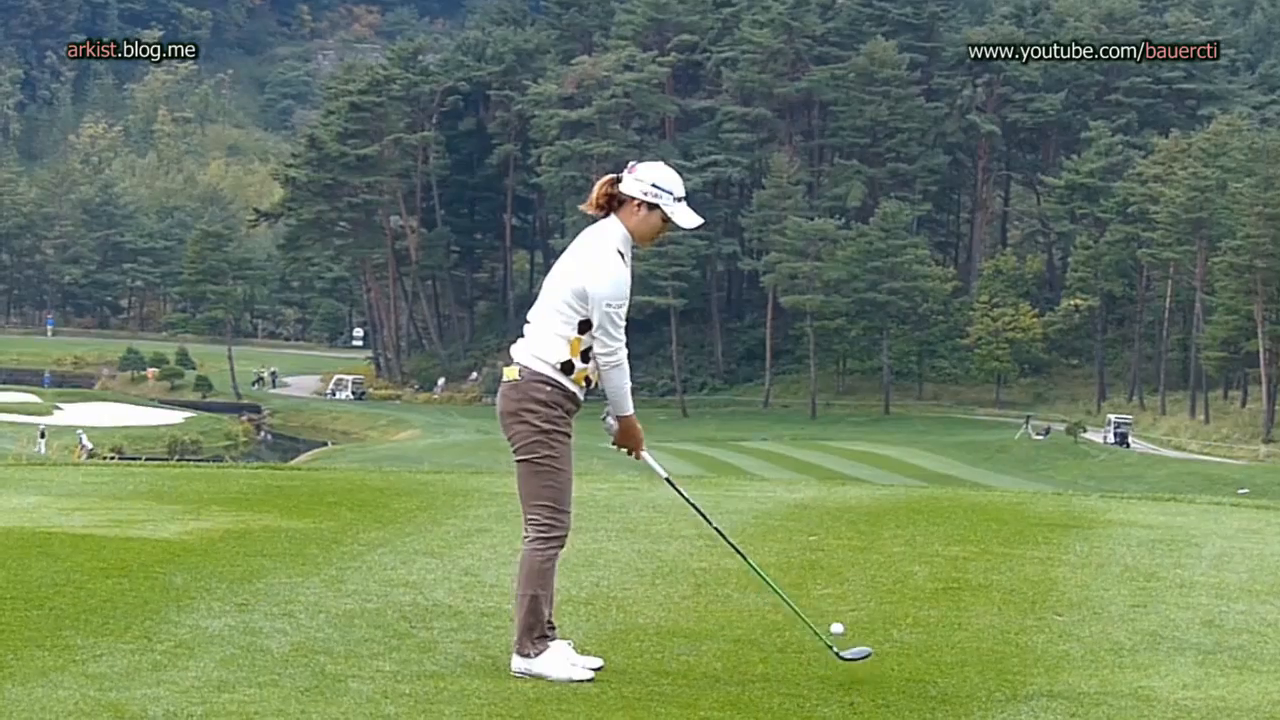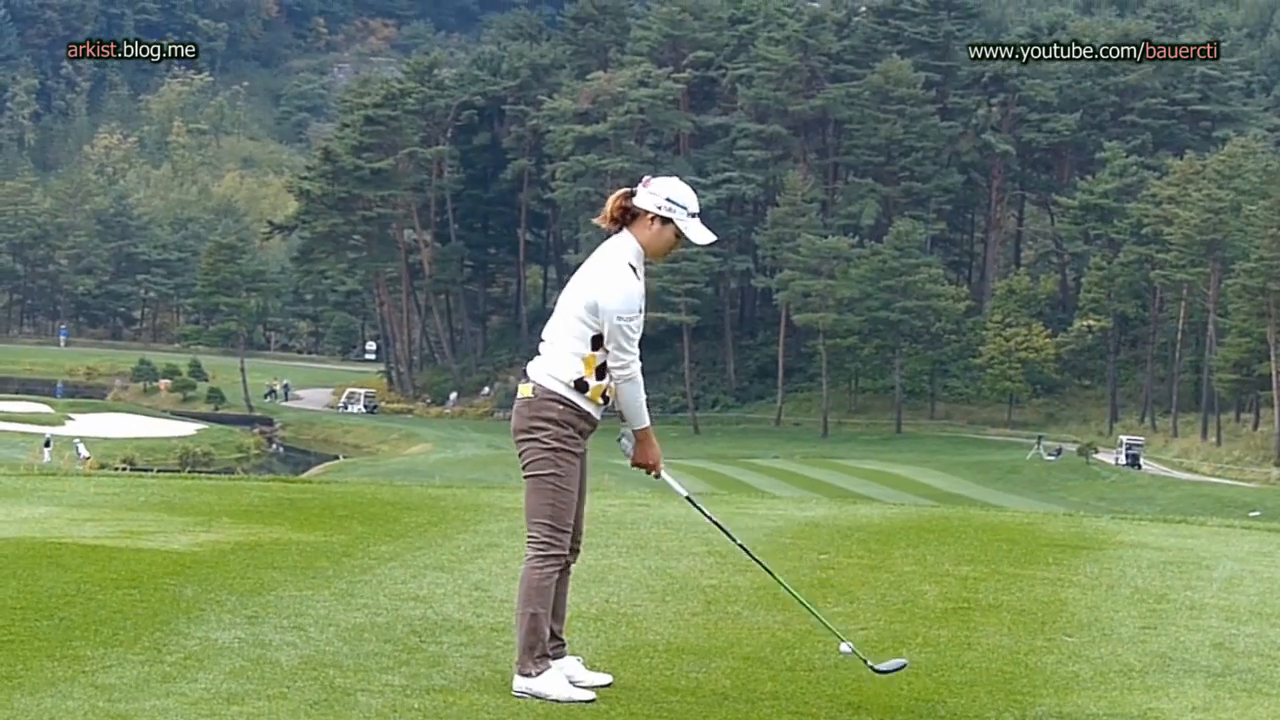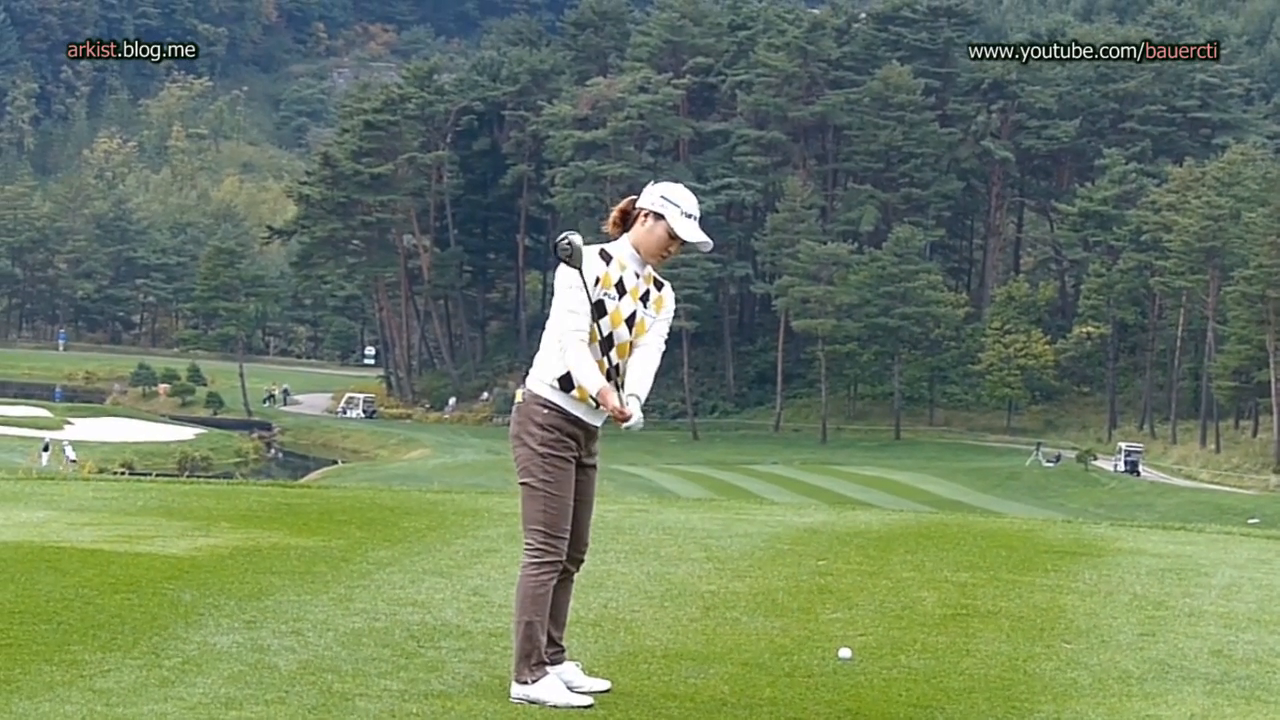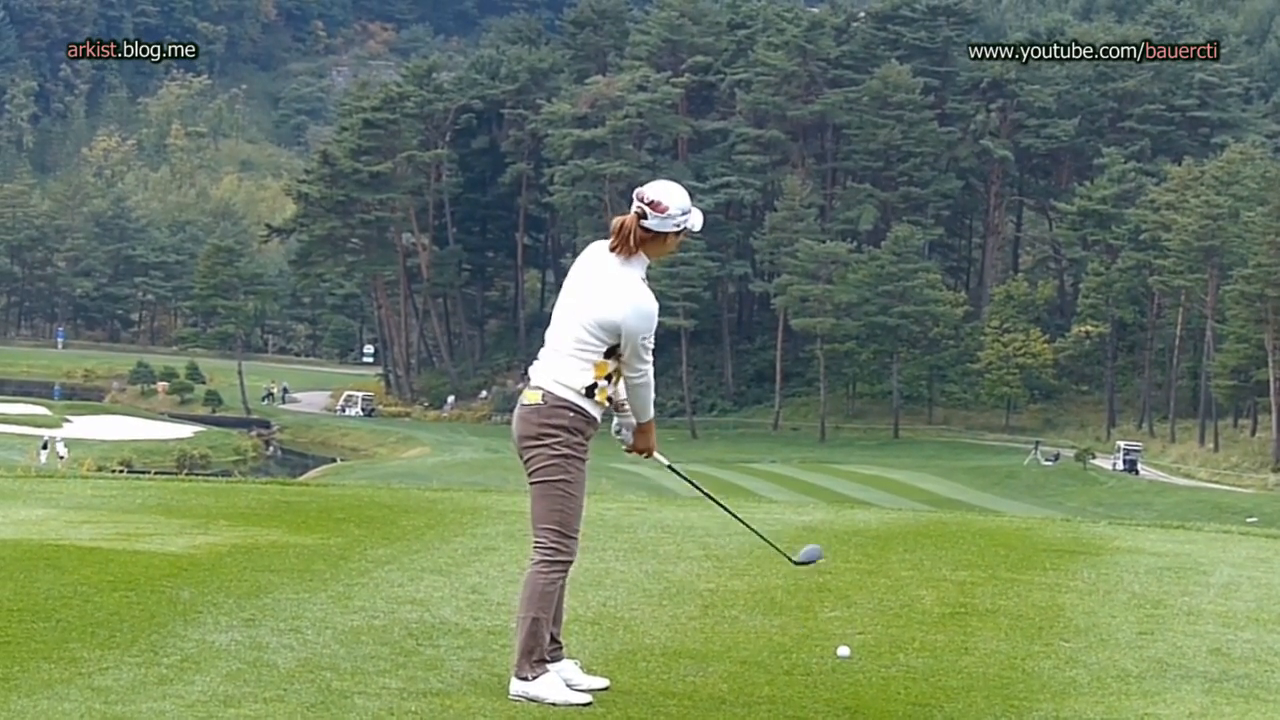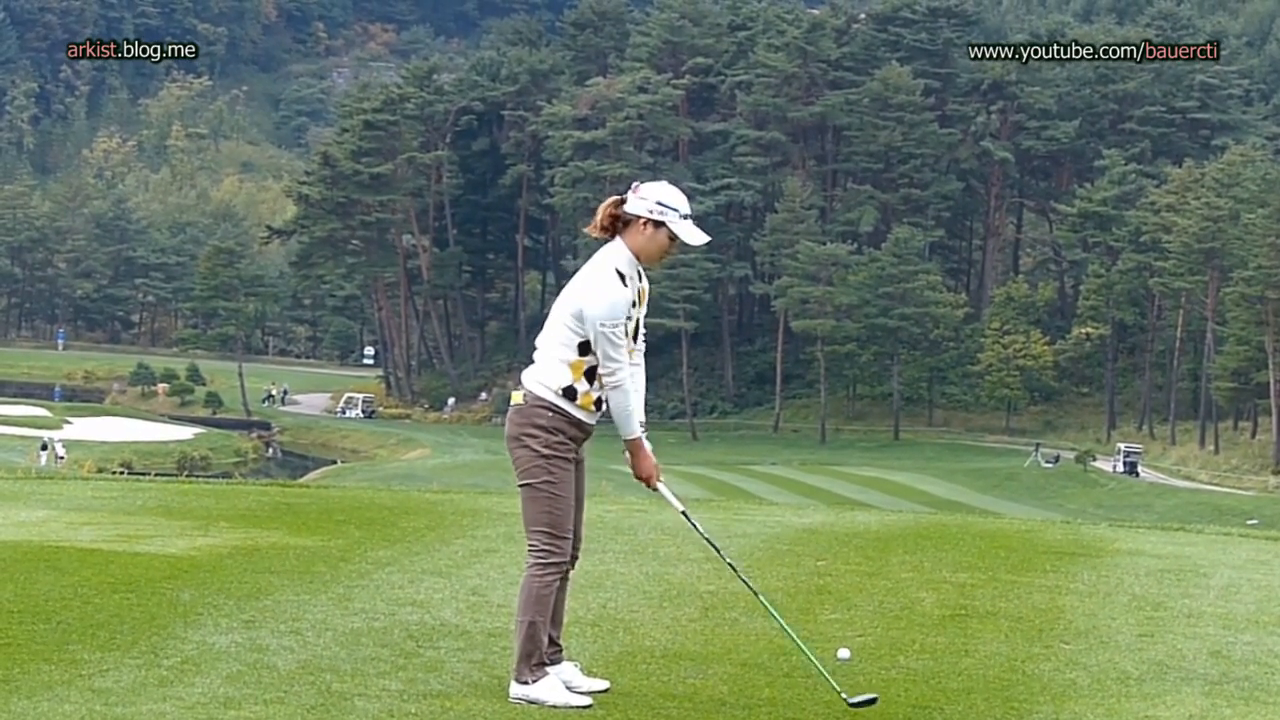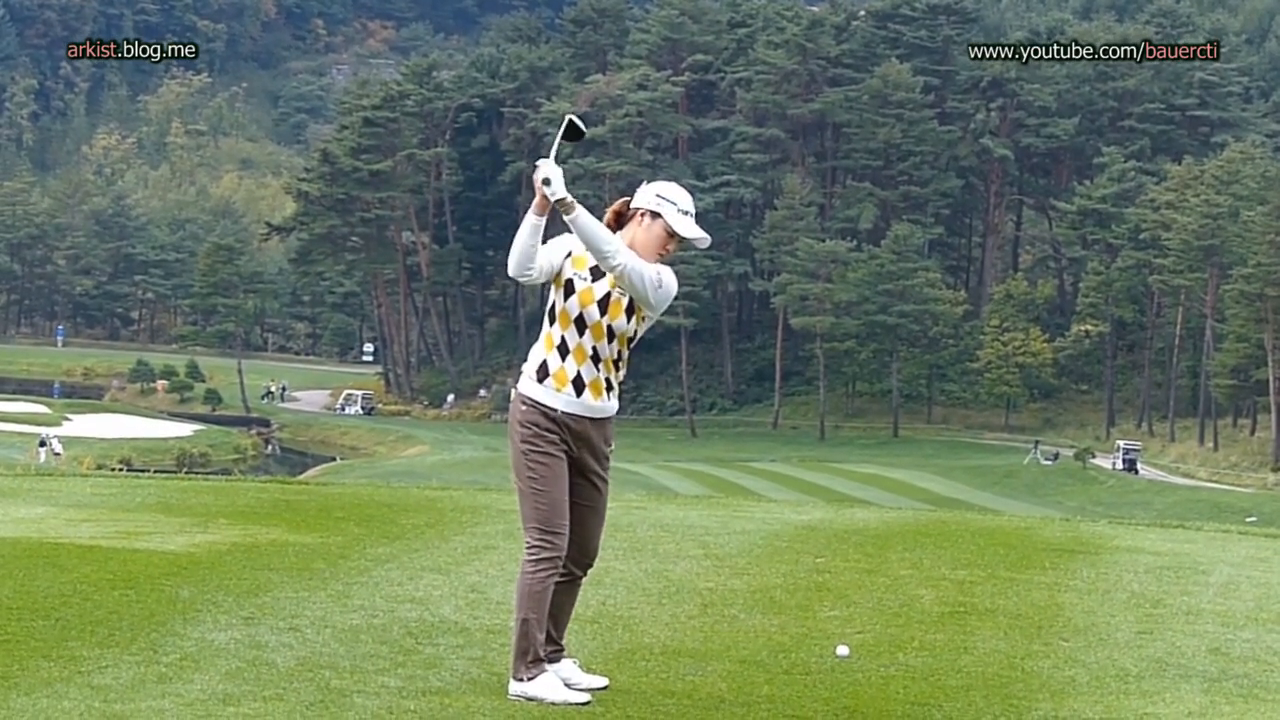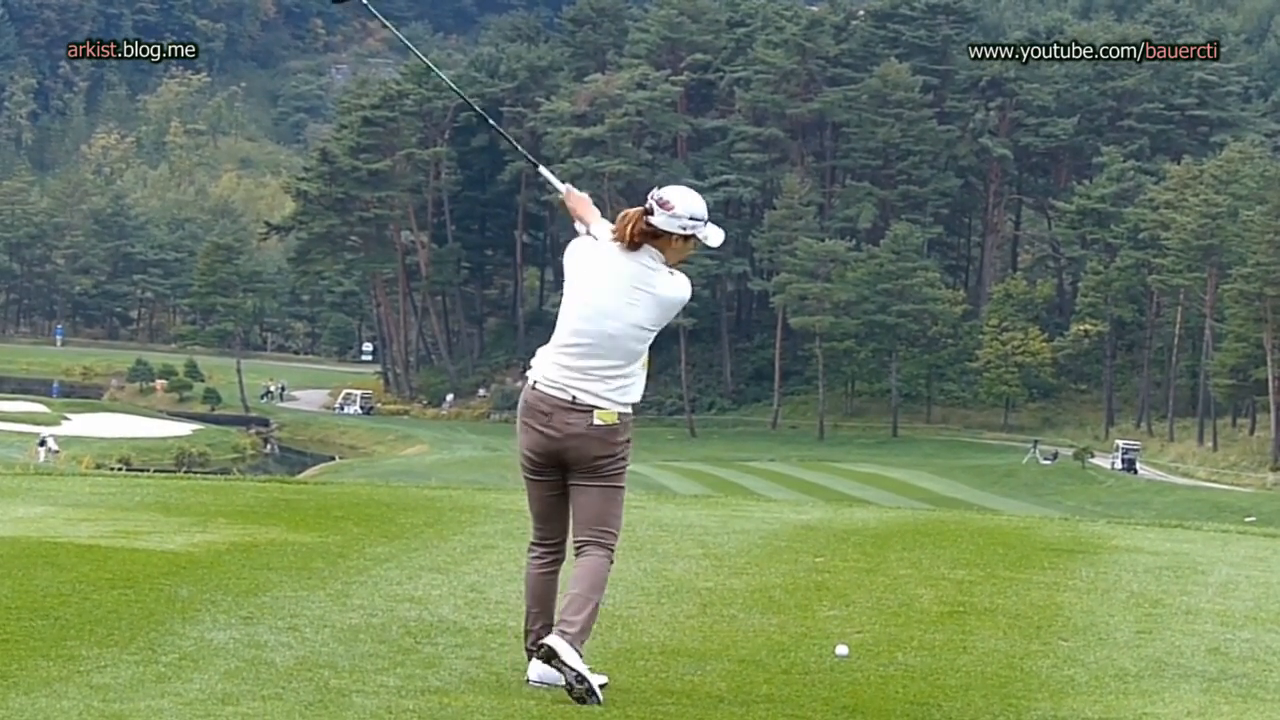
dt=0.7s
person 1, frame 1
left shoulder: (603, 241)
right shoulder: (609, 266)
right elbow: (610, 352)
left wrist: (621, 412)
right wrist: (627, 420)
left hip: (544, 395)
right hip: (537, 394)
left knee: (547, 527)
right knee: (548, 526)
left ankle: (544, 639)
right ankle: (529, 651)
person 1, frame 2
left shoulder: (621, 262)
right shoulder: (620, 279)
left elbow: (621, 358)
right elbow: (624, 366)
left wrist: (637, 430)
right wrist: (645, 435)
left hip: (567, 417)
right hip: (552, 413)
left knee: (566, 545)
right knee: (548, 544)
left ankle: (553, 655)
right ankle: (531, 669)
person 1, frame 3
left shoulder: (661, 295)
right shoulder: (586, 262)
left elbow: (645, 358)
right elbow: (571, 342)
left wrist: (632, 401)
right wrist: (604, 392)
left hip: (585, 428)
right hip: (547, 416)
left knee: (571, 554)
right knee: (546, 551)
left ankle: (552, 661)
right ankle: (528, 675)
person 1, frame 4
left shoulder: (598, 255)
right shoulder: (638, 303)
right elbow: (636, 371)
left wrist: (618, 409)
right wrist: (644, 426)
left hip: (545, 409)
right hip: (560, 421)
left knee: (559, 548)
right knee: (554, 550)
left ankle: (550, 658)
right ankle: (527, 673)
person 1, frame 5
left shoulder: (631, 278)
right shoulder: (607, 287)
left elbow: (632, 362)
right elbow: (615, 373)
left wrist: (636, 436)
right wrist: (637, 446)
left hip: (563, 426)
right hip: (543, 422)
left knee: (564, 553)
right knee: (549, 551)
left ankle: (551, 662)
right ankle: (528, 676)
person 1, frame 6
left shoulder: (661, 284)
right shoulder: (568, 250)
left elbow: (617, 264)
right elbow: (520, 270)
left wrist: (568, 205)
right wrist: (541, 207)
left hip: (596, 428)
right hip: (541, 415)
left knee: (581, 553)
right knee: (547, 546)
left ankle: (551, 657)
right ankle: (527, 672)
person 1, frame 7
left shoulder: (586, 254)
right shoulder: (674, 290)
left wrist: (589, 219)
right wrist: (597, 223)
left hip: (539, 409)
right hip: (600, 427)
left knee: (546, 542)
right knee: (596, 547)
left ankle: (543, 655)
right ankle: (567, 639)
